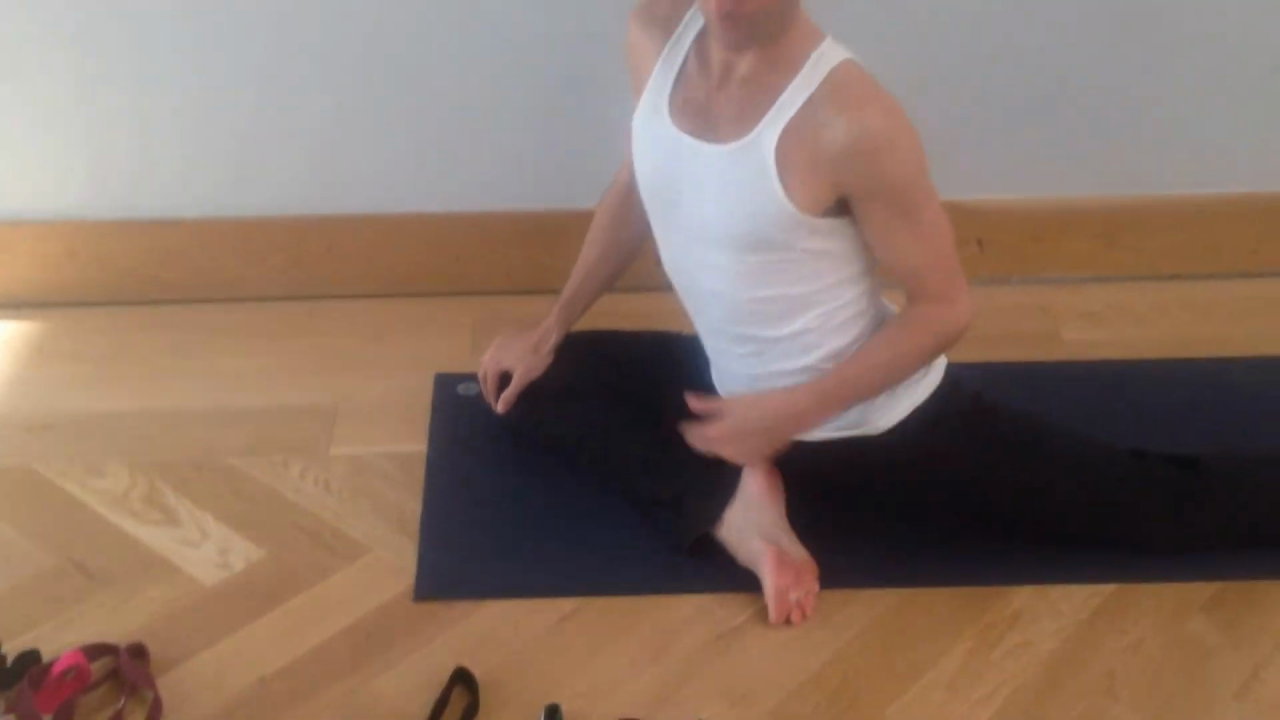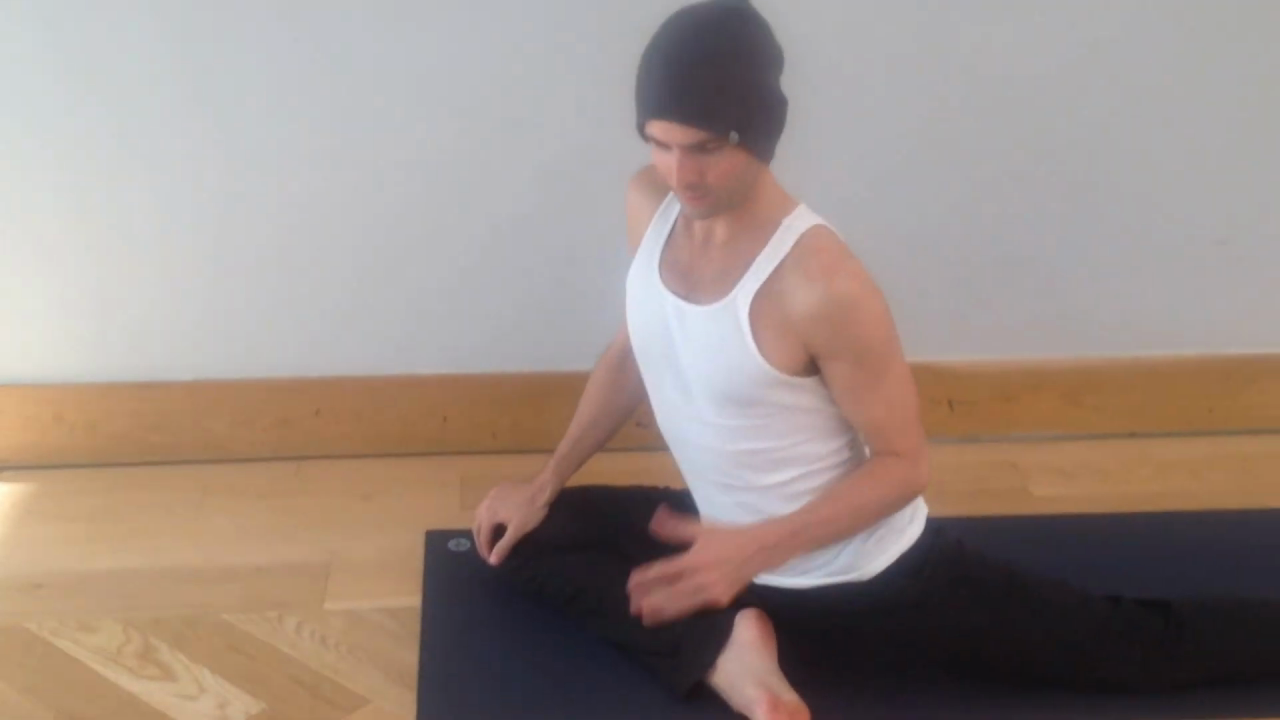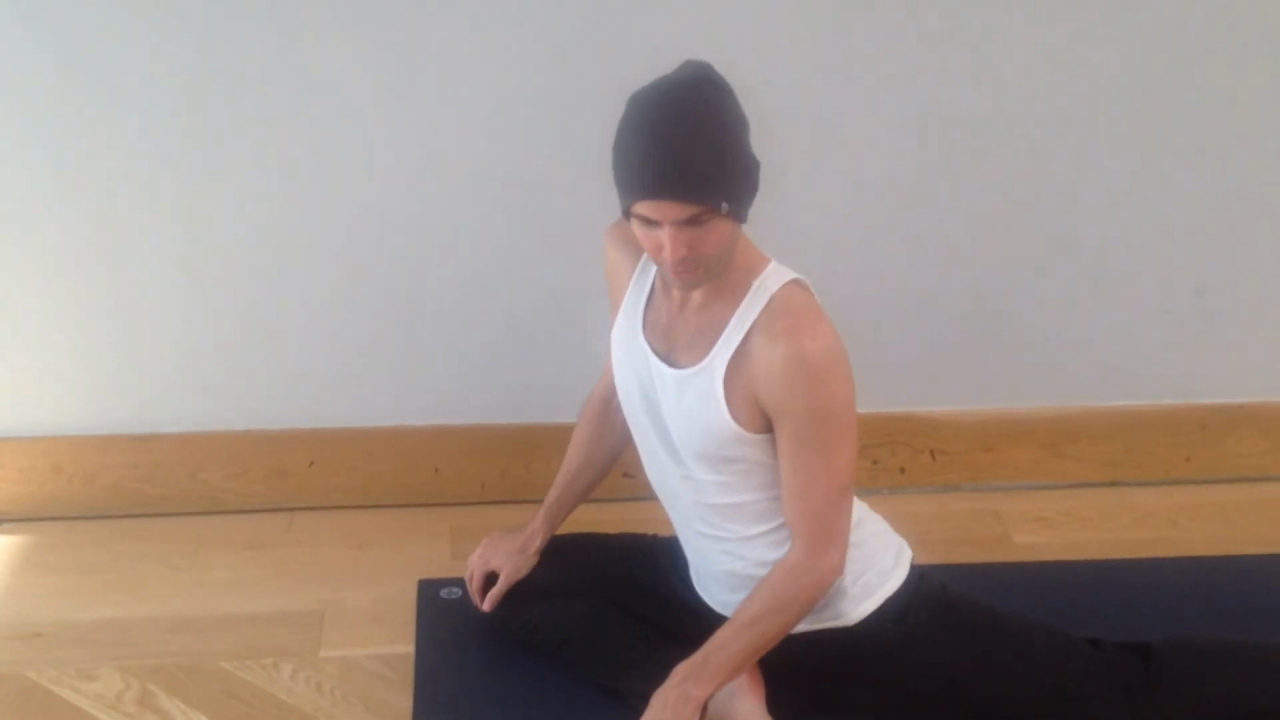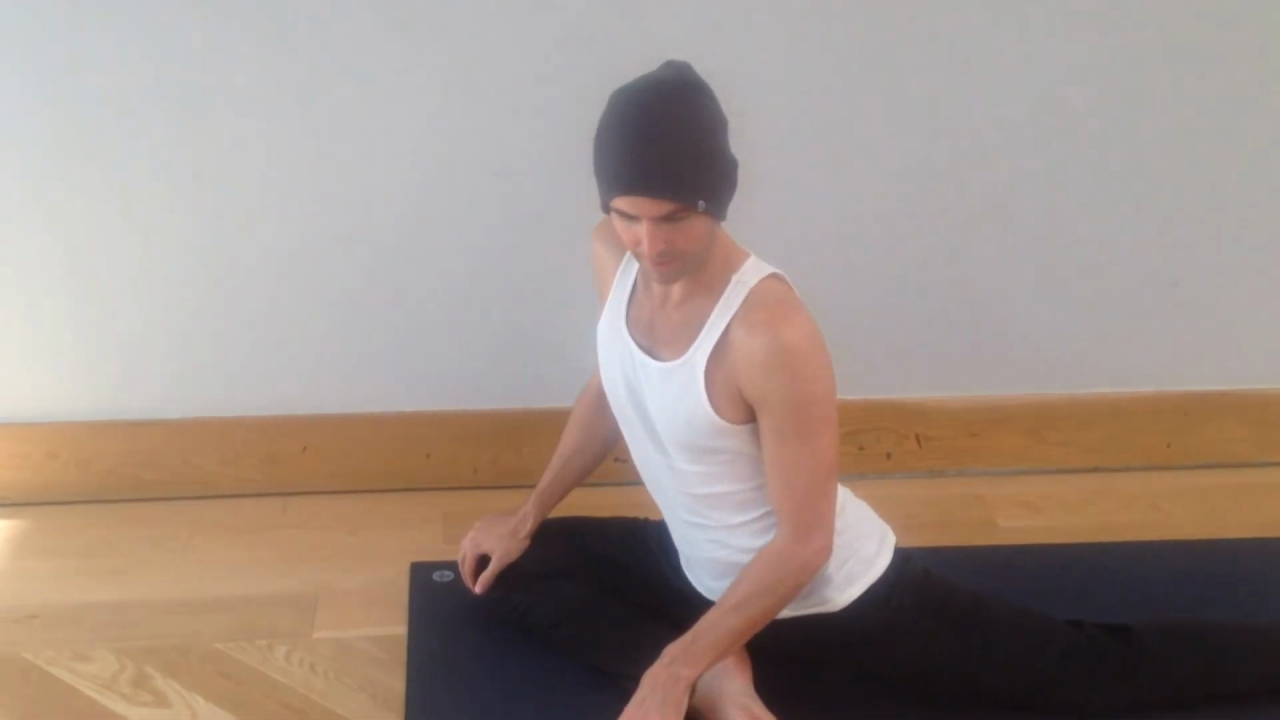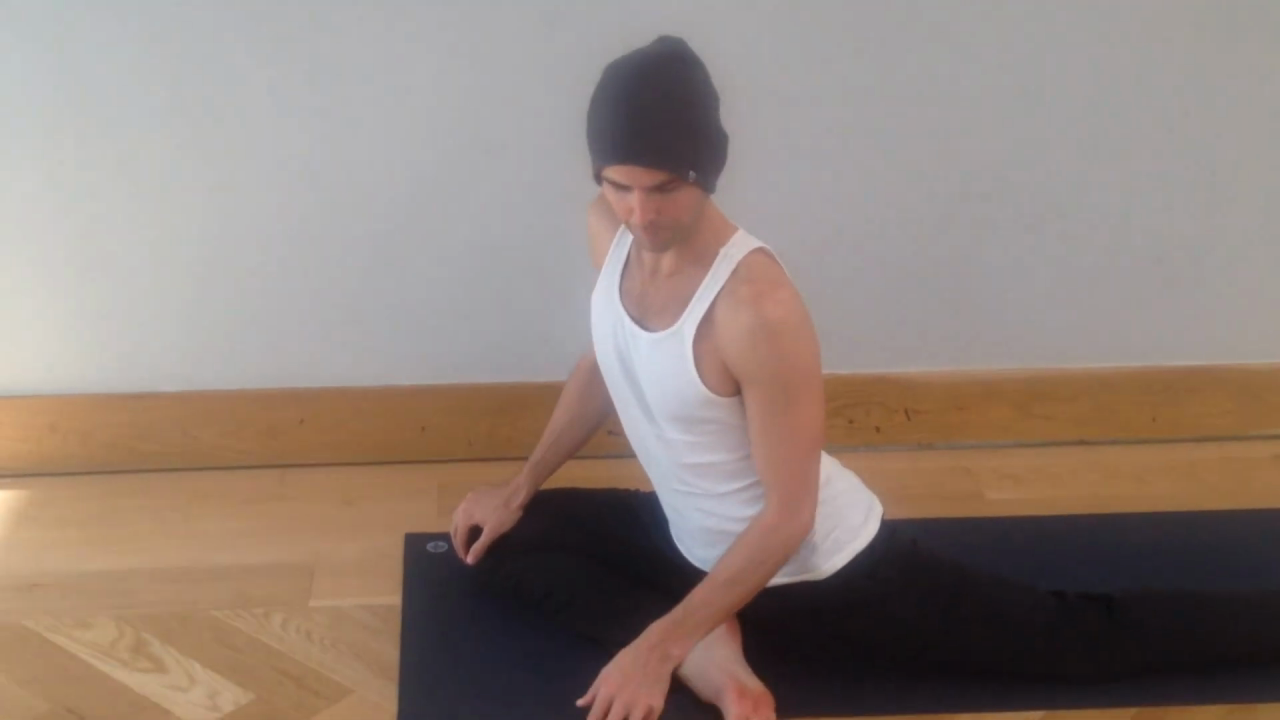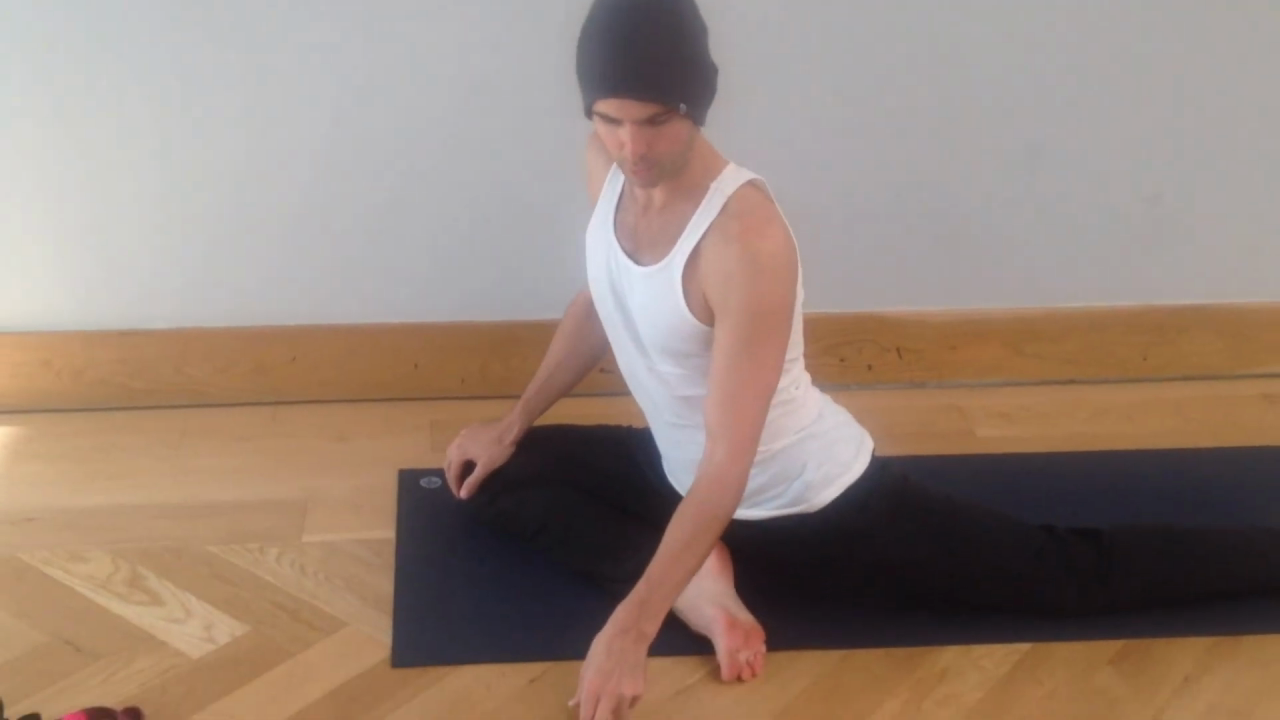
dt=0.7s
person 1, frame 1
left shoulder: (849, 120)
left elbow: (942, 305)
right elbow: (638, 187)
left wrist: (791, 414)
right wrist: (552, 326)
left hip: (877, 424)
right hip: (736, 390)
left knee: (1153, 502)
right knee: (531, 387)
right ankle: (726, 506)
person 1, frame 2
left shoulder: (820, 282)
right shoulder: (647, 202)
left elbow: (902, 464)
right elbow: (635, 352)
left wrist: (755, 549)
right wrist: (546, 480)
left hip: (862, 574)
right hip: (727, 538)
left knee: (1128, 644)
right knee: (524, 539)
right ankle: (721, 651)
person 1, frame 3
left shoulder: (791, 341)
right shoulder: (626, 258)
left elbow: (817, 559)
right elbow: (616, 396)
right wrist: (536, 529)
left hip: (850, 616)
right hip: (716, 586)
right knee: (517, 586)
person 1, frame 4
left shoulder: (770, 333)
right shoulder: (612, 254)
left elbow: (804, 545)
right elbow: (610, 389)
right wrist: (528, 513)
left hip: (835, 600)
right hip: (704, 571)
right knee: (511, 567)
person 1, frame 5
left shoulder: (756, 307)
right shoulder: (608, 226)
left elbow: (788, 522)
right elbow: (604, 362)
left wrist: (657, 645)
right wrist: (521, 484)
left hip: (819, 570)
right hip: (694, 539)
left knee: (1079, 638)
right knee: (501, 539)
right ankle: (703, 647)
person 1, frame 6
left shoulder: (745, 238)
right shoulder: (605, 163)
left elbow: (728, 466)
right elbow: (602, 303)
left wrist: (633, 623)
right wrist: (514, 421)
left hip: (811, 502)
right hip: (683, 471)
left knee: (1065, 571)
right knee: (496, 476)
right ankle: (693, 576)
